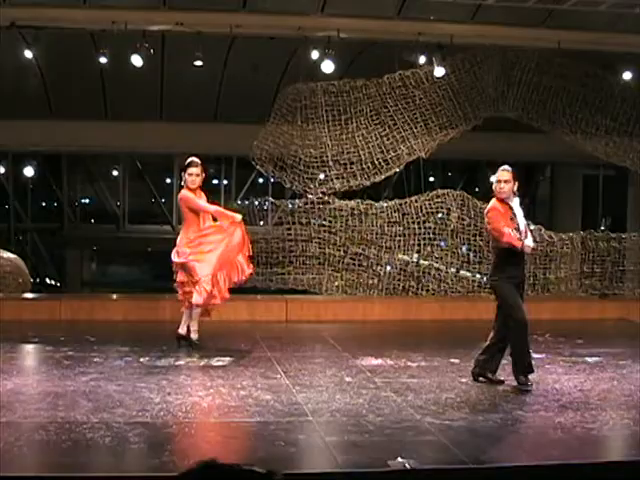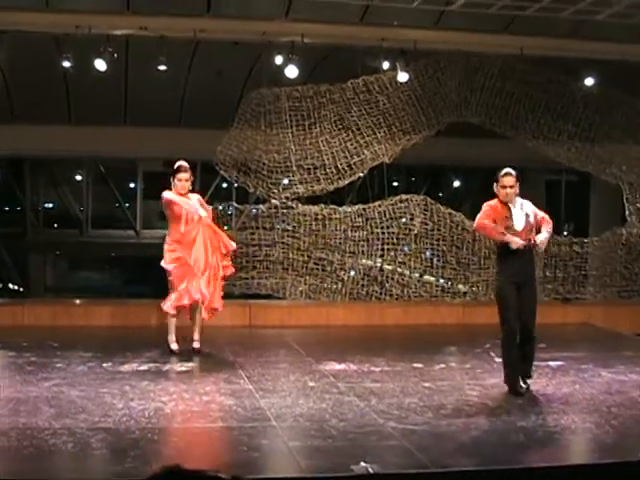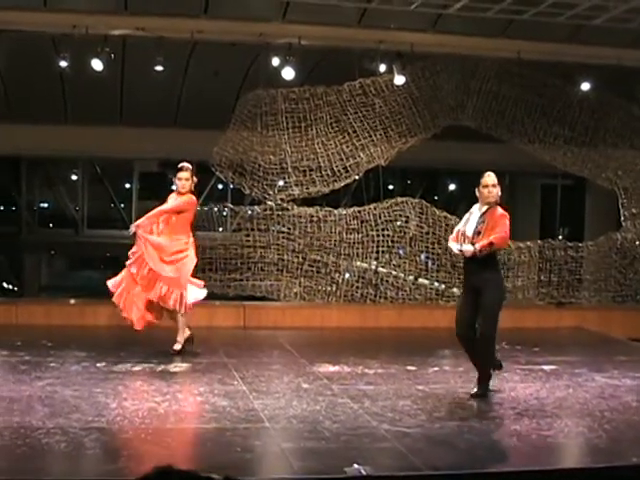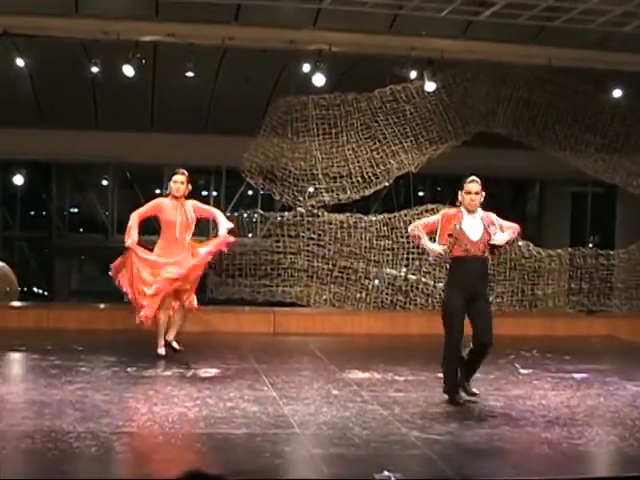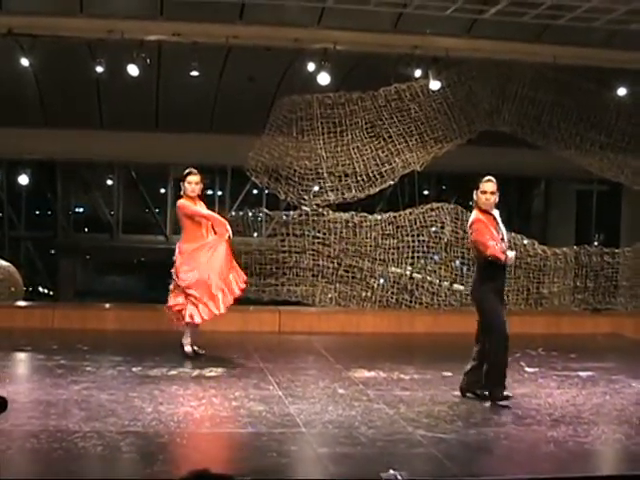
dt=1s
person 1, frame 1
left shoulder: (515, 206)
right shoulder: (494, 208)
left elbow: (524, 231)
right elbow: (502, 235)
left wrist: (529, 241)
right wrist: (522, 245)
left hip: (517, 274)
right hip: (502, 276)
left knee: (504, 325)
right knee: (519, 320)
left ankle: (483, 368)
right ankle: (521, 371)
person 1, frame 2
left shoulder: (526, 206)
right shoulder: (493, 207)
left elbow: (544, 220)
right elbow: (480, 225)
left wrist: (544, 234)
right wrist: (508, 238)
left hip: (528, 274)
right hip: (506, 275)
left knee: (528, 327)
right knee: (510, 327)
left ankle: (522, 374)
right ankle: (512, 379)
person 1, frame 3
left shoulder: (500, 216)
right shoulder: (470, 215)
left elbow: (501, 240)
right elbow: (454, 237)
left wrist: (475, 248)
right wrist: (457, 247)
left hip: (490, 279)
right hip: (470, 280)
left knee: (485, 332)
right knee: (463, 331)
left ankle: (484, 383)
right ankle: (489, 364)
person 1, frame 4
left shoulder: (490, 219)
right shoulder: (448, 216)
left elbow: (514, 229)
right elbow: (415, 228)
left wrist: (503, 237)
right wrist: (429, 245)
left hip: (480, 286)
right hip: (456, 284)
left knee: (485, 339)
right knee: (454, 338)
left ankle: (465, 377)
right ankle: (452, 389)
person 1, frame 5
left shoulder: (494, 217)
right shoulder: (478, 220)
left elbow: (502, 247)
right elbow: (488, 248)
left wrist: (508, 254)
right wrist: (505, 256)
left hip: (496, 285)
right hip: (485, 287)
left knee: (487, 337)
right knee: (500, 334)
left ankle: (472, 383)
right ankle: (495, 388)
person 2, frame 1
left shoulder: (200, 194)
right shoulder: (184, 195)
left elbow: (207, 219)
right elbow: (209, 209)
left wrist: (229, 222)
right wrist: (233, 216)
left hip: (202, 246)
right hip: (189, 246)
left knee: (192, 291)
right knee: (203, 285)
left ankle: (182, 330)
right ankle: (193, 328)
person 2, frame 2
left shoulder: (196, 198)
right shoulder: (169, 195)
left elbow: (207, 213)
right elbow: (171, 198)
right wrist: (195, 208)
left hip: (199, 251)
right hip: (176, 251)
left knee: (201, 293)
right knee: (178, 293)
left ankle: (196, 336)
right ankle: (172, 338)
person 2, frame 3
left shoulder: (190, 200)
right shoulder: (172, 196)
left elbow: (163, 210)
right elbow: (162, 216)
left wrist: (140, 222)
right wrist: (153, 229)
left hip: (182, 250)
right hip: (164, 250)
left knee: (176, 291)
right knee: (160, 292)
left ankle: (181, 338)
right ankle: (186, 332)
person 2, frame 4
left shoulder: (191, 205)
right shoulder: (159, 203)
left elbow: (215, 213)
right elbow: (135, 216)
left wrist: (223, 229)
right wrist: (132, 236)
left hip: (185, 256)
right hip: (163, 256)
left knee: (184, 299)
right knee: (163, 299)
left ankle: (170, 337)
right ankle: (160, 343)
person 2, frame 5
left shoulder: (200, 204)
right shoulder: (182, 204)
left elbow: (209, 227)
right elbow: (207, 215)
left wrist: (220, 235)
right wrist: (226, 226)
left hip: (204, 254)
right hip: (188, 254)
left knee: (203, 296)
right knee: (193, 296)
left ankle: (188, 340)
right ankle: (187, 342)
